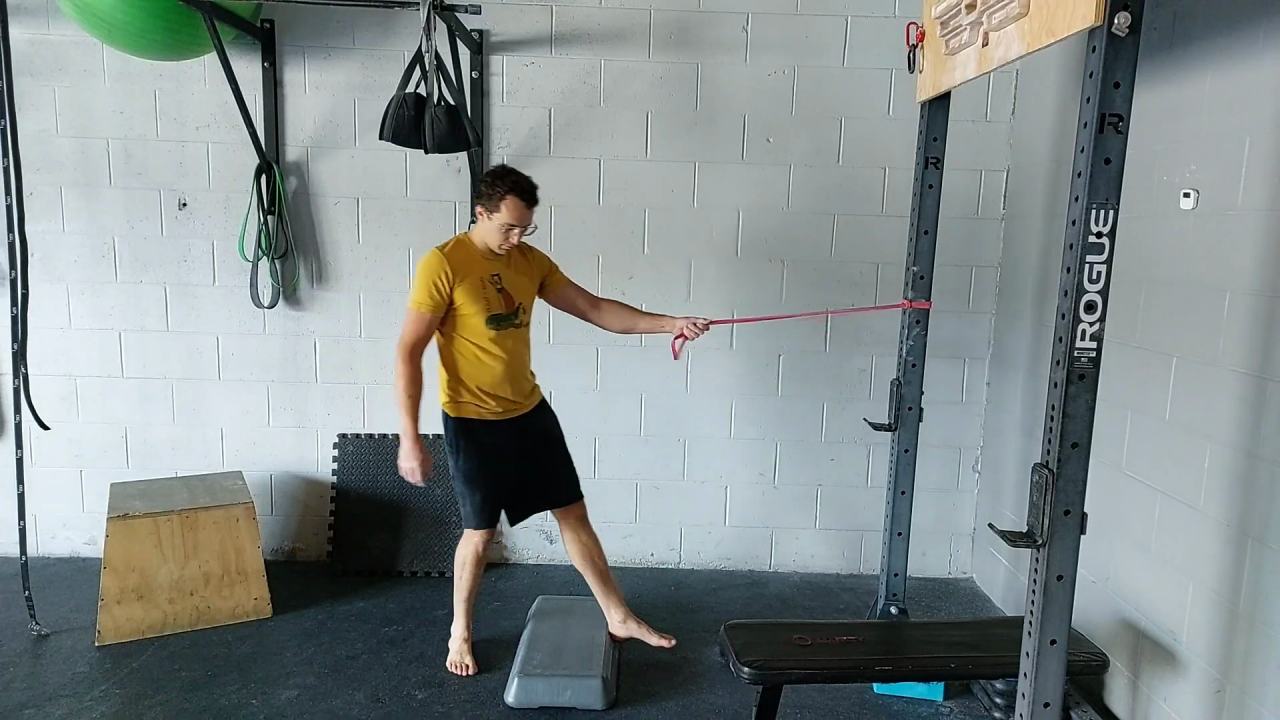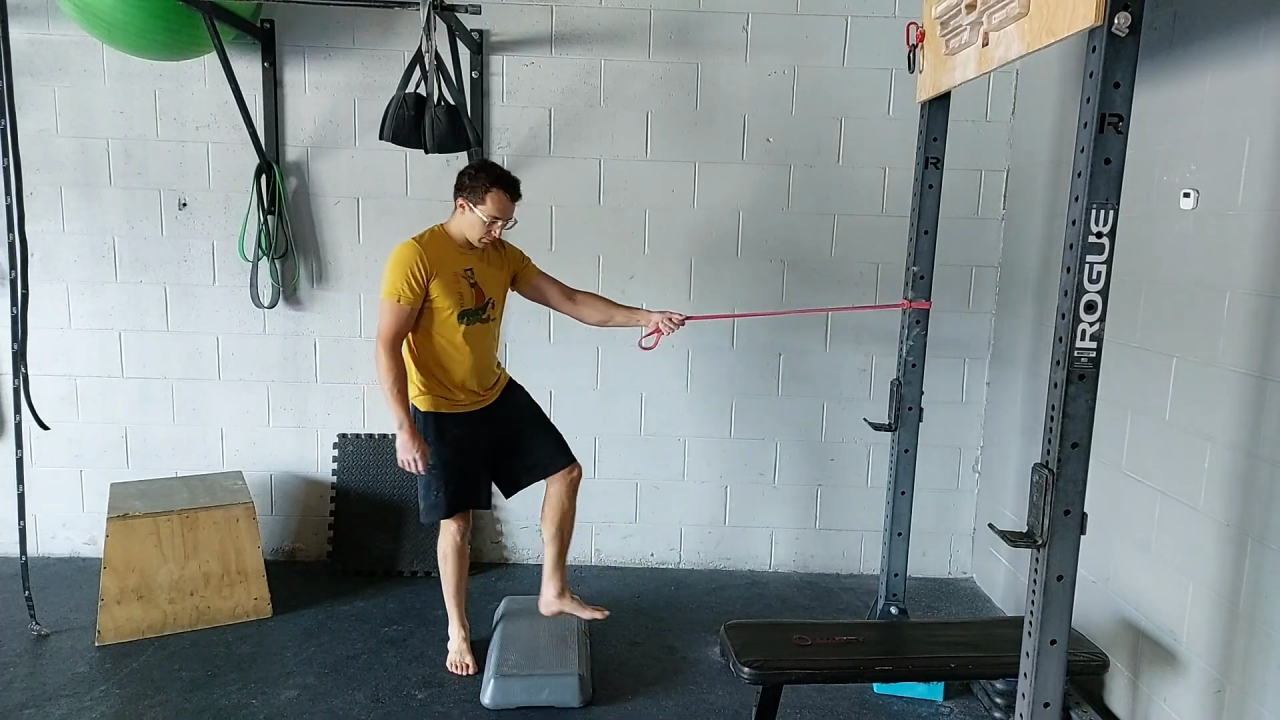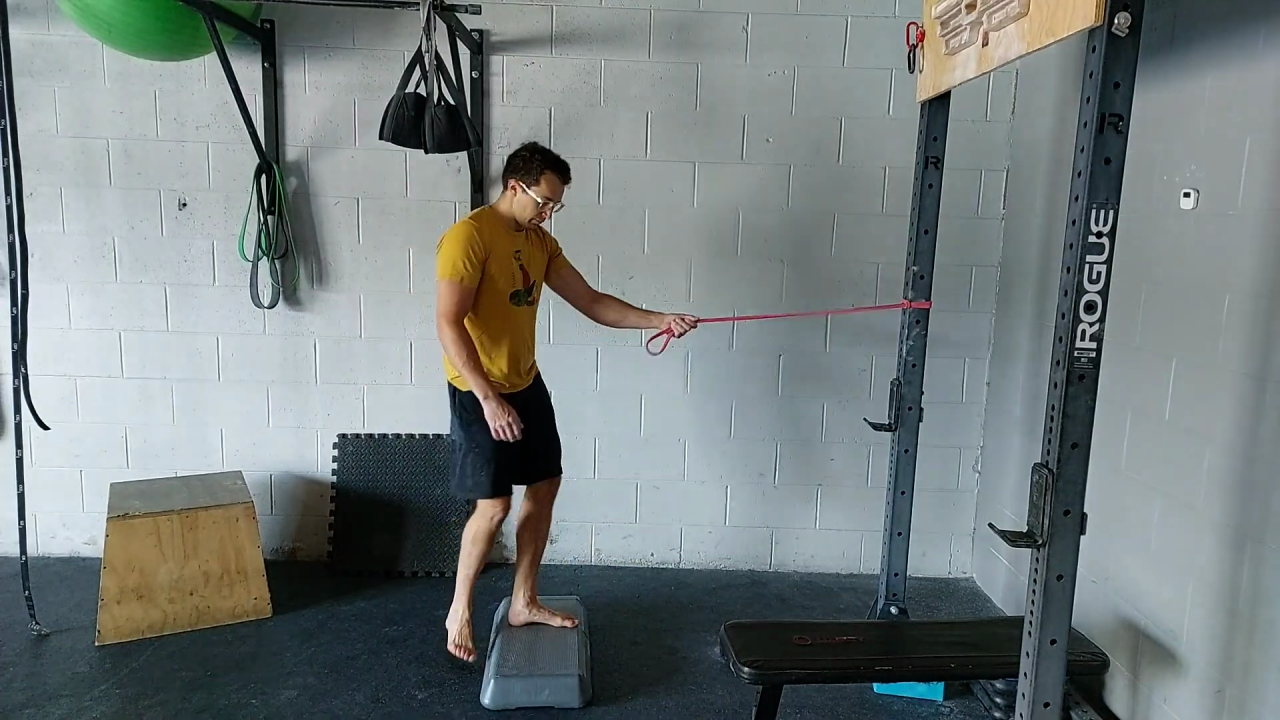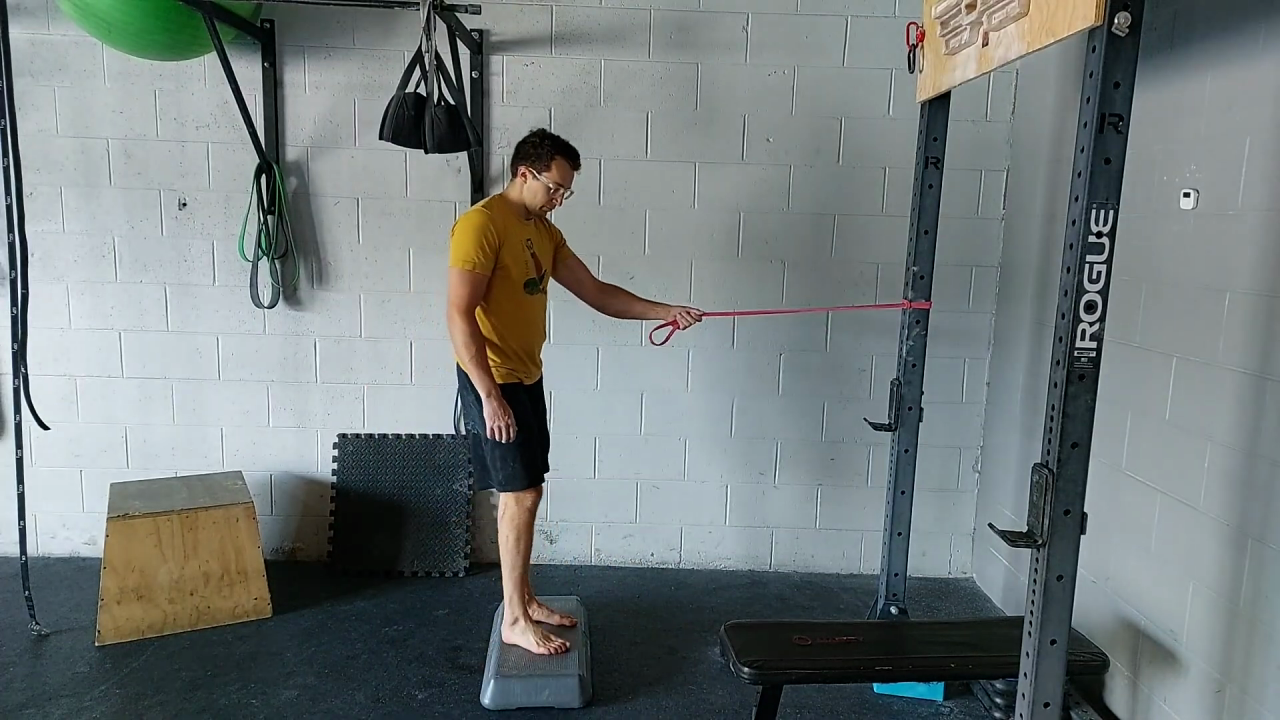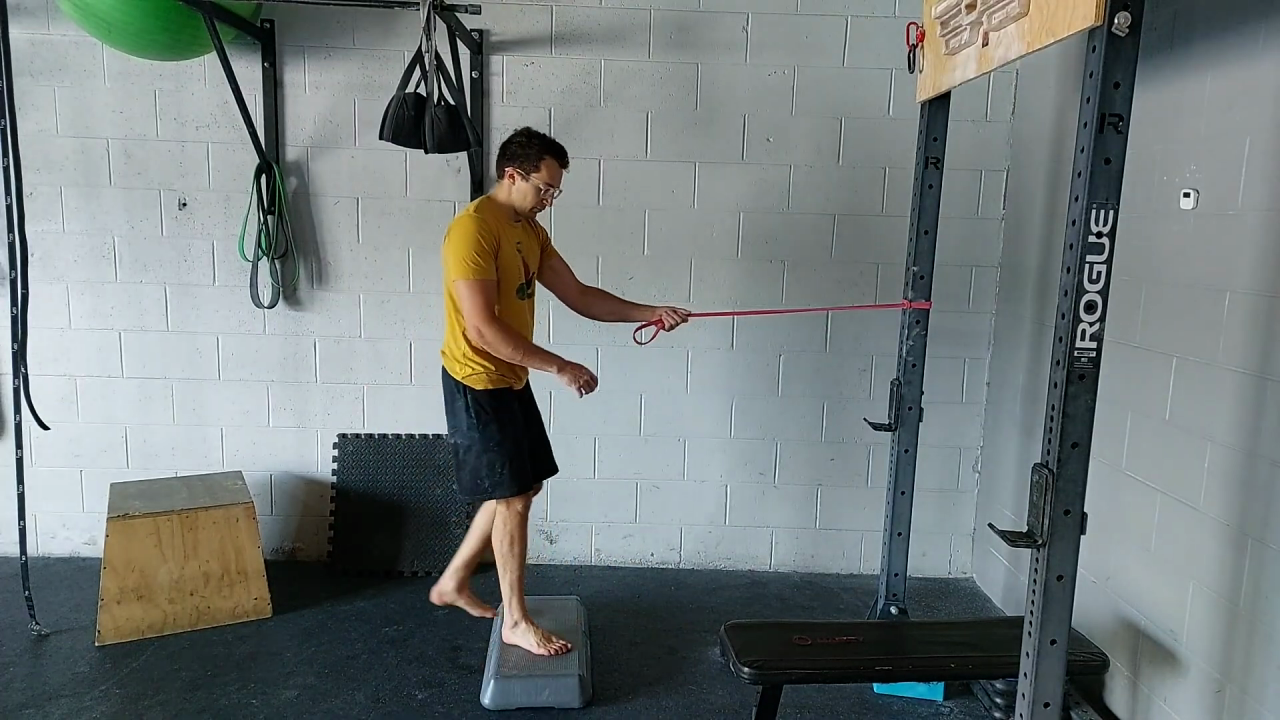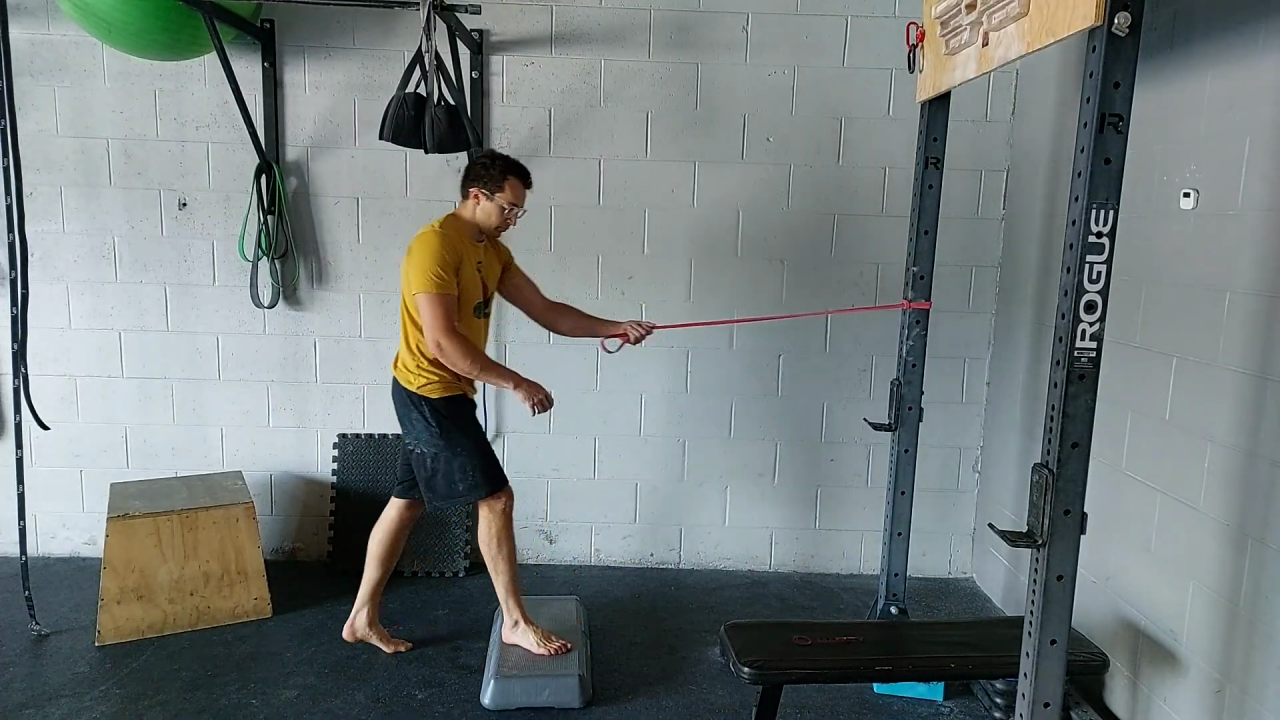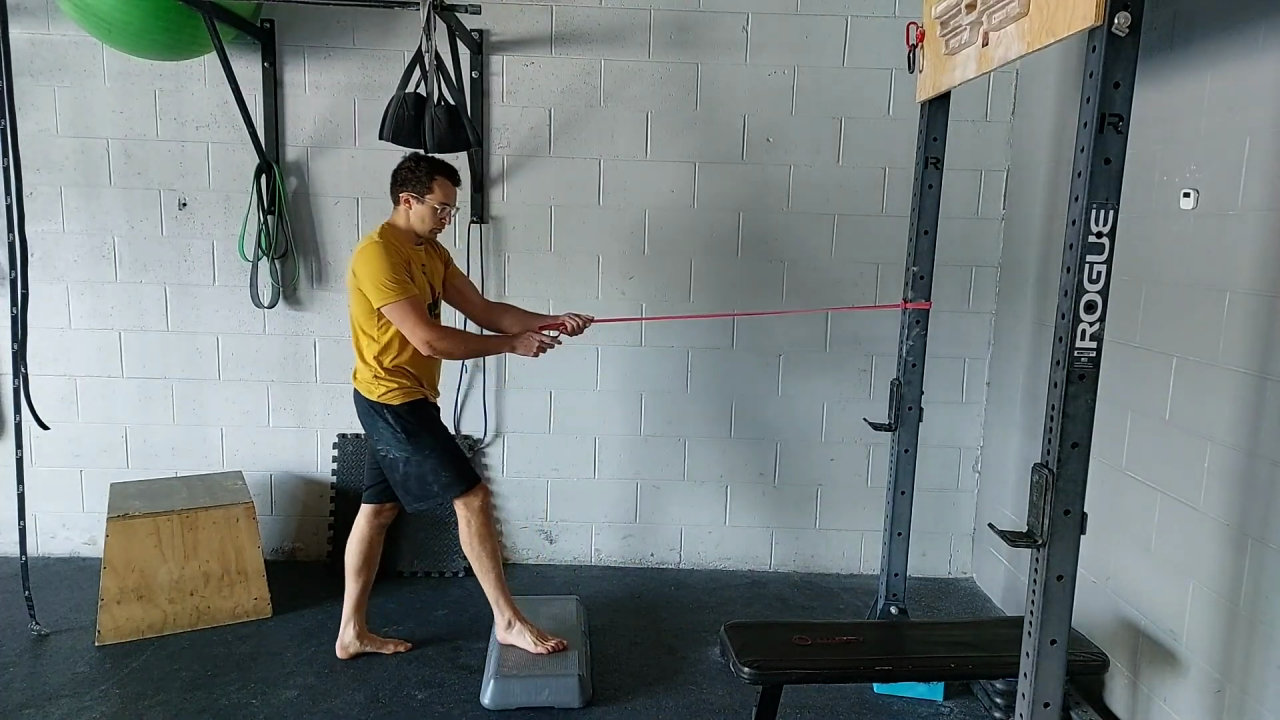
dt=0.5s
person 1, frame 1
left shoulder: (531, 261)
right shoulder: (442, 265)
left elbow: (594, 309)
right elbow: (408, 352)
left wrist: (667, 322)
right wrist: (410, 438)
left hip: (530, 411)
right hip: (473, 422)
left knee: (572, 512)
right knee: (479, 531)
left ankle: (618, 617)
right ankle: (459, 632)
person 1, frame 2
left shoulder: (503, 255)
right shoulder: (415, 257)
left elbow: (569, 301)
right elbow: (387, 346)
left wrist: (643, 317)
right wrist: (405, 429)
left hip: (500, 395)
right hip: (442, 412)
left knee: (565, 473)
right knee: (456, 520)
left ankle: (555, 593)
right ankle: (457, 631)
person 1, frame 3
left shoulder: (540, 242)
right shoulder: (468, 237)
left elbow: (590, 301)
right elbow: (448, 324)
left wrist: (659, 319)
right wrist: (488, 397)
left hip: (526, 385)
right hip: (478, 392)
left knee: (544, 488)
right knee: (493, 504)
left ankle: (524, 603)
right ankle: (460, 610)
person 1, frame 4
left shoulder: (544, 230)
right shoulder: (481, 224)
left elbow: (595, 292)
right elbow: (460, 316)
left wrist: (664, 311)
right wrist: (491, 395)
left hip: (526, 376)
right hip: (493, 381)
left knee: (523, 492)
right knee: (522, 496)
left ankle: (524, 600)
right ankle: (514, 621)
person 1, frame 5
left shoulder: (530, 231)
right shoulder: (473, 229)
left elbow: (578, 295)
right elbow: (482, 327)
left wrist: (649, 313)
right wrist: (560, 367)
left hip: (509, 381)
right hip: (478, 385)
left knee: (521, 488)
right knee: (511, 499)
left ankle: (454, 581)
right ankle: (515, 621)
person 1, frame 6
left shoulder: (492, 250)
right shoulder: (435, 245)
left elbow: (546, 311)
right elbow: (442, 342)
left wrist: (614, 327)
right wrist: (515, 383)
left hip: (440, 396)
right hip: (430, 395)
left knee: (406, 503)
right knee: (496, 499)
left ankle: (363, 617)
right ankle: (516, 622)
person 1, frame 7
left shoulder: (430, 251)
right shoulder: (378, 256)
left elbow: (484, 311)
right elbow: (429, 340)
left wrist: (549, 322)
right wrist: (512, 344)
left hip: (400, 401)
right hip: (393, 401)
left knee: (377, 510)
right knee: (472, 497)
left ankle: (352, 631)
right ankle: (508, 621)
